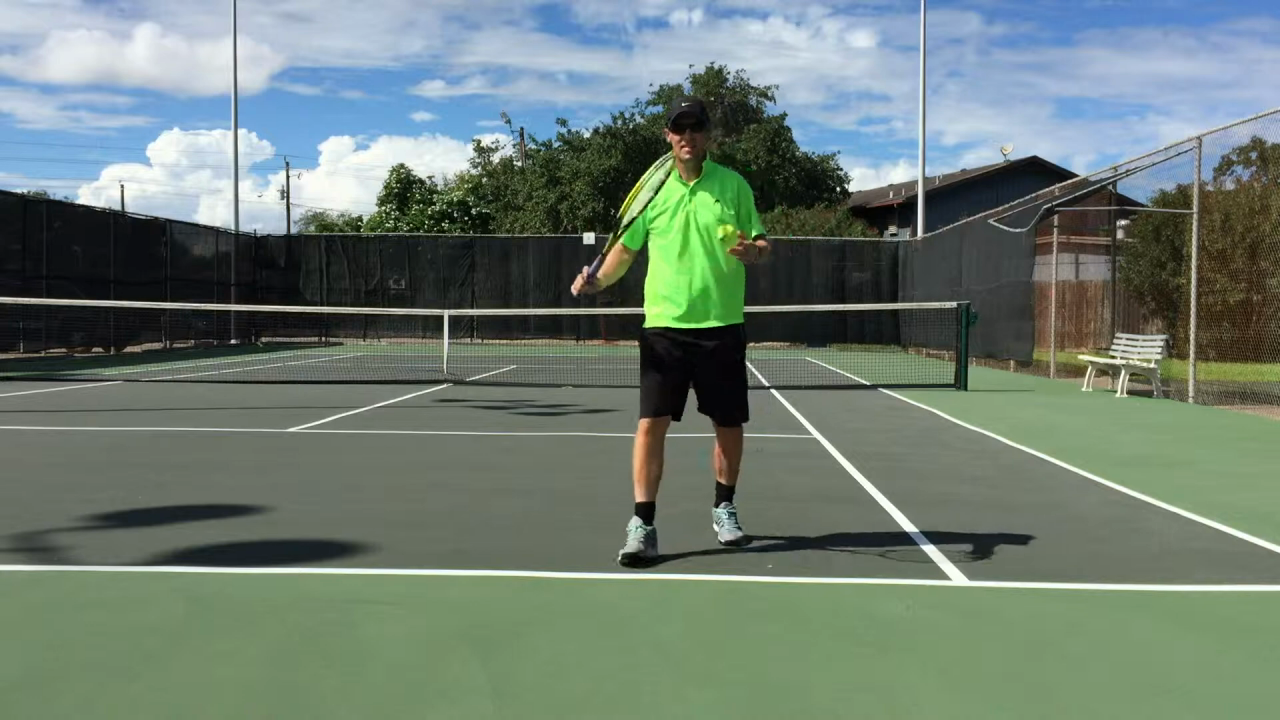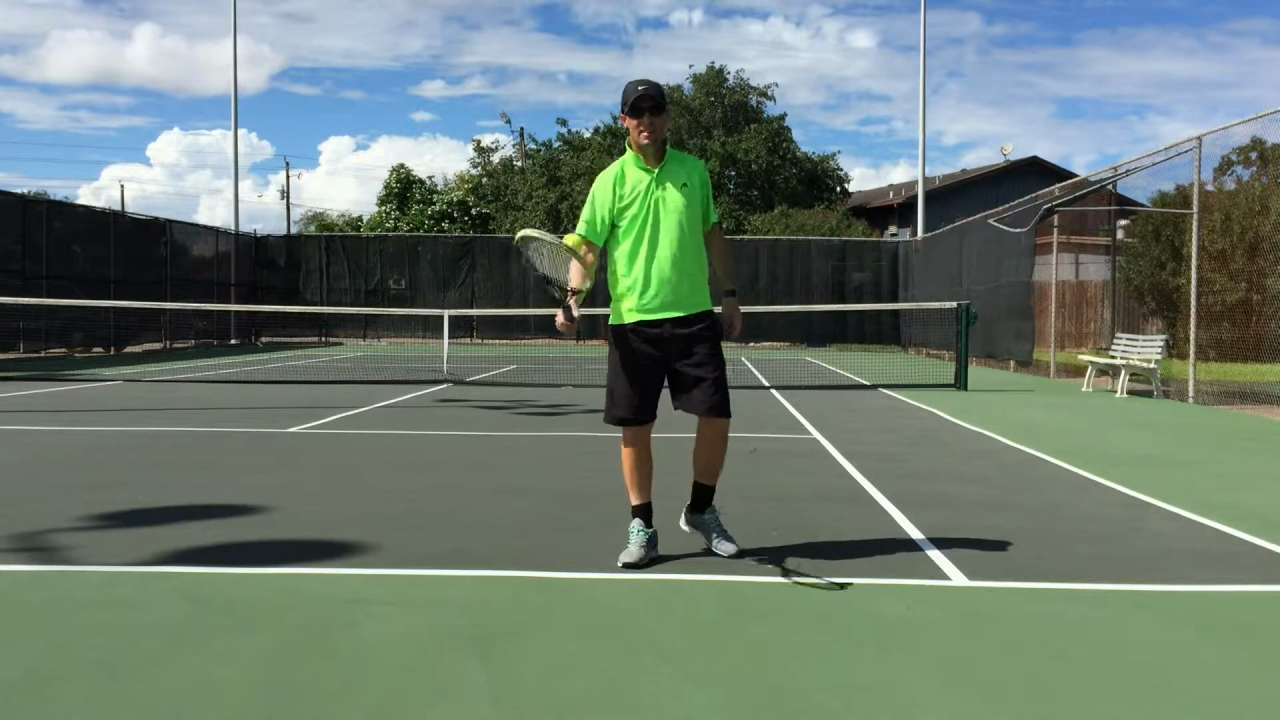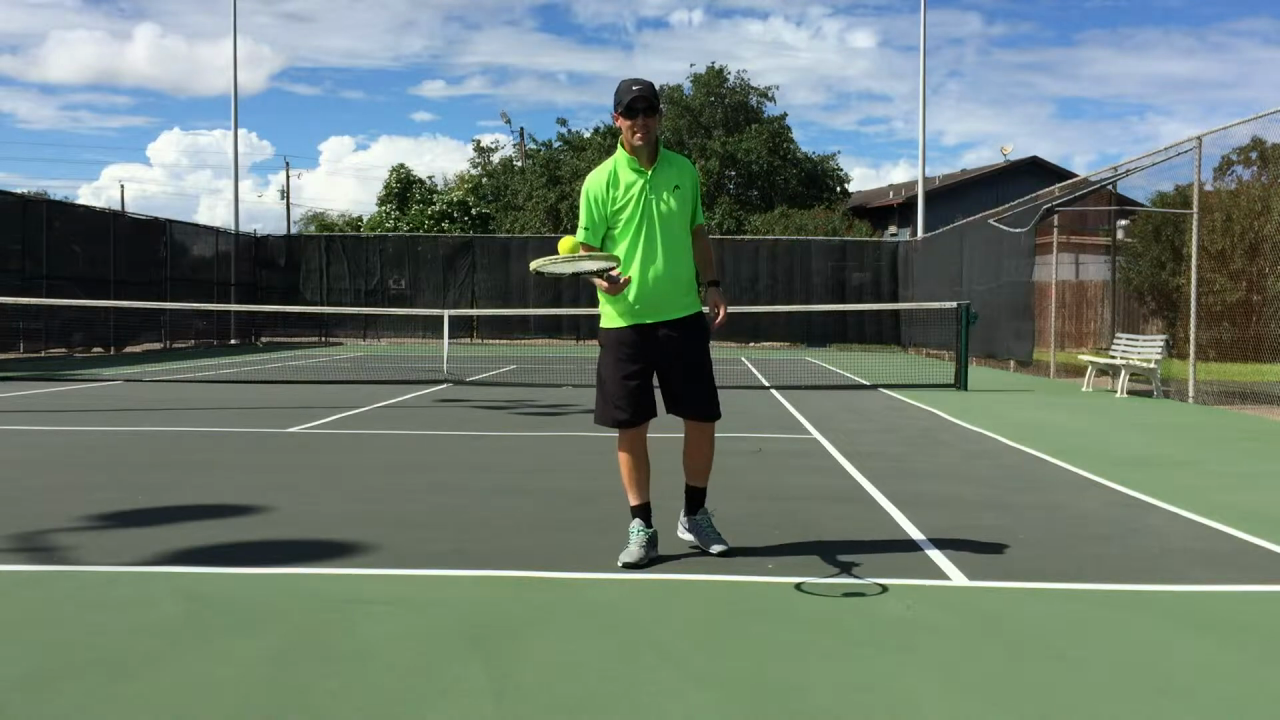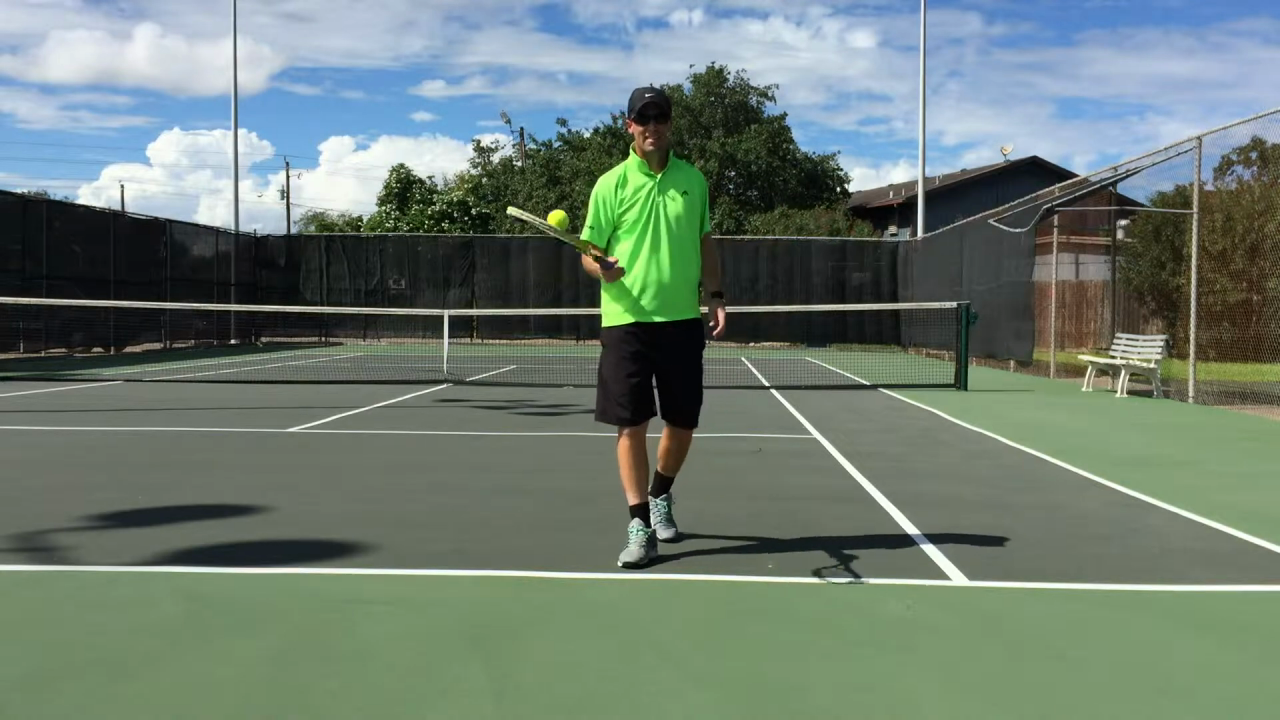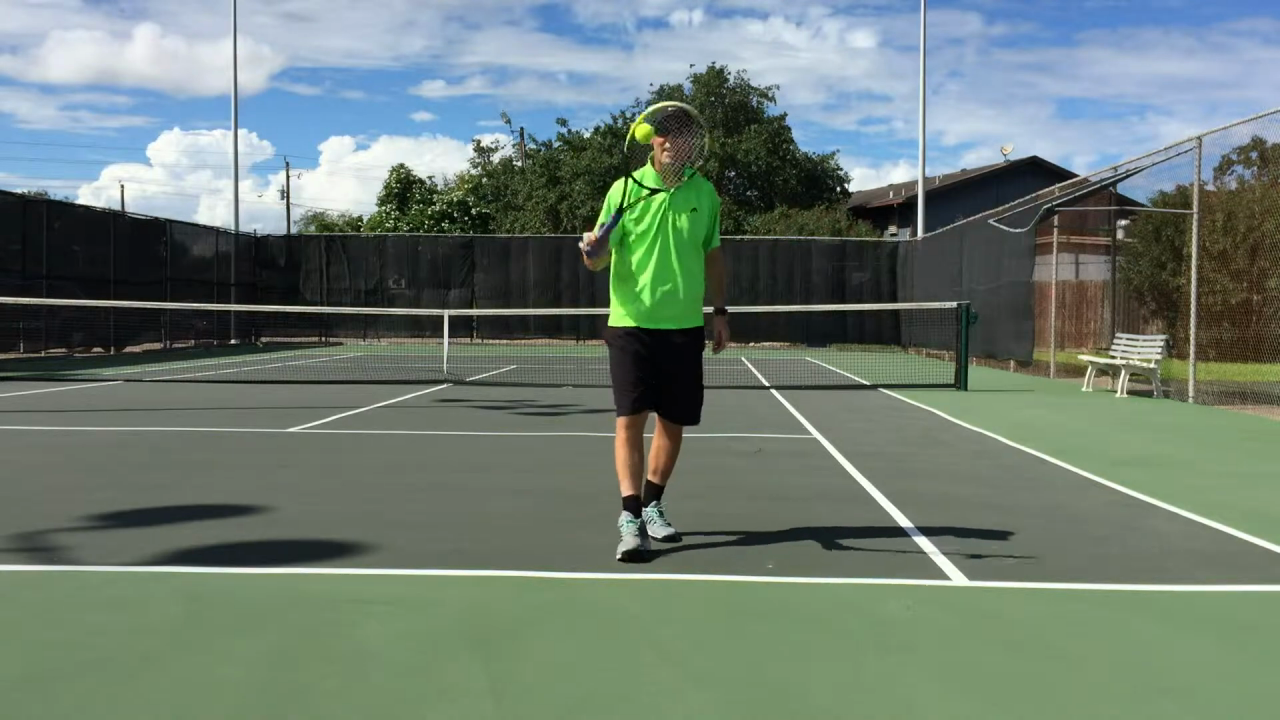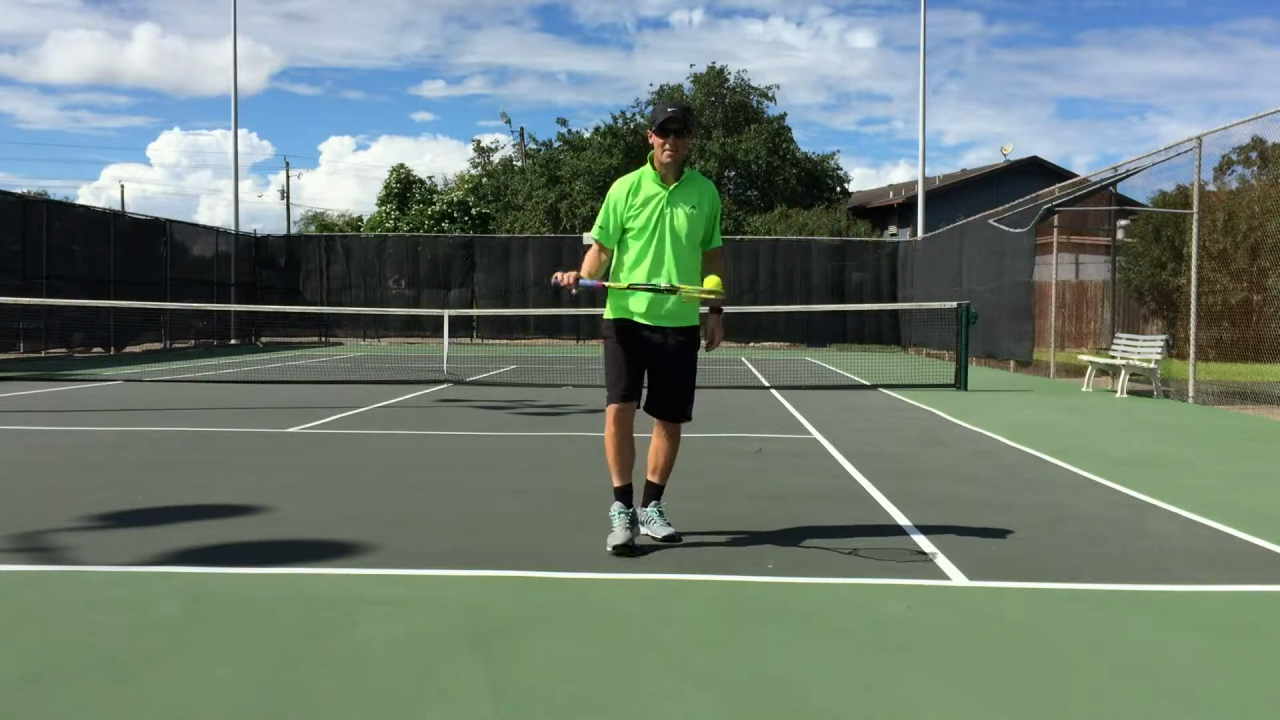
dt=0.4s
person 1, frame 1
left shoulder: (734, 185)
right shoulder: (651, 189)
left elbow: (761, 240)
right elbow: (626, 249)
left wrist: (751, 250)
right wrist: (596, 280)
left hip: (722, 324)
right hip: (664, 325)
left knee: (728, 424)
right knee: (651, 422)
left ankle: (724, 507)
right ankle: (642, 527)
person 1, frame 2
left shoulder: (694, 170)
right shoulder: (610, 180)
left elbow: (711, 234)
right elbow: (587, 247)
left wrist: (729, 294)
right wrist: (572, 299)
left hip: (694, 316)
right hip: (633, 320)
left knee: (715, 416)
right knee: (635, 427)
left ankle: (700, 510)
right ankle: (642, 530)
person 1, frame 3
left shoulder: (684, 171)
right shoulder: (600, 181)
right elbow: (587, 249)
left wrist: (711, 284)
right wrist: (601, 278)
left hip: (683, 318)
right hip: (625, 322)
left knee: (702, 419)
right knee: (631, 427)
left ankle: (695, 515)
right ankle: (641, 529)
person 1, frame 4
left shoulder: (694, 179)
right shoulder: (611, 184)
left elbow: (705, 243)
right elbow: (589, 252)
left wrist: (714, 293)
right wrist: (600, 269)
left hip: (682, 320)
right hip: (627, 321)
left knee: (682, 425)
right knee: (632, 425)
left ankle: (659, 495)
right ankle: (640, 528)
person 1, frame 5
left shoulder: (705, 193)
right shoulder: (625, 189)
left elbow: (712, 256)
right elbow: (600, 257)
left wrist: (719, 311)
right wrist: (593, 252)
left hip: (685, 326)
right hip: (632, 323)
left knee: (673, 421)
right knee: (630, 417)
left ankle: (652, 506)
right ankle: (631, 519)
person 1, frame 6
left shoulder: (705, 192)
right shoulder: (625, 189)
left elbow: (712, 255)
right elbow: (600, 249)
left wrist: (714, 309)
right wrist: (581, 276)
left hip: (680, 324)
right hip: (627, 318)
left knee: (670, 420)
right knee: (619, 410)
left ankle: (651, 508)
right ankle: (622, 510)
